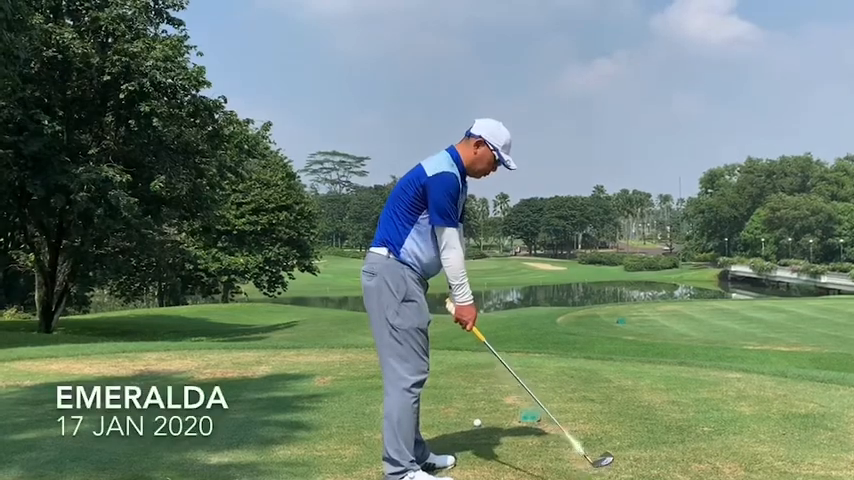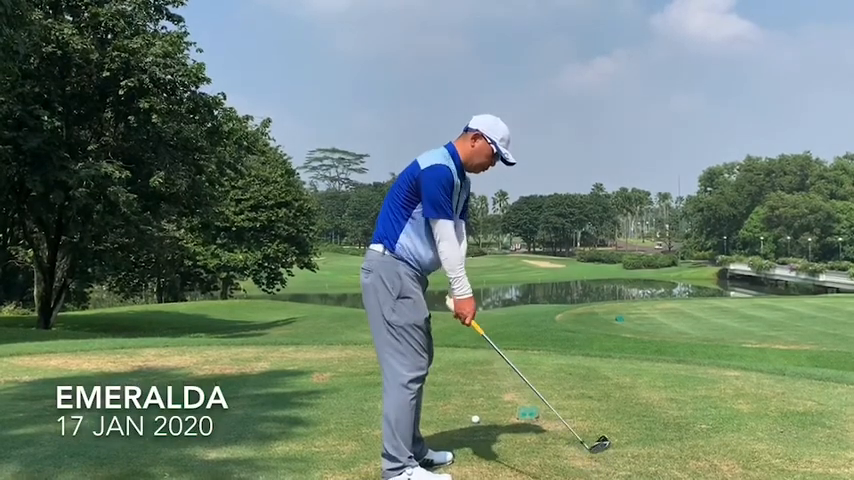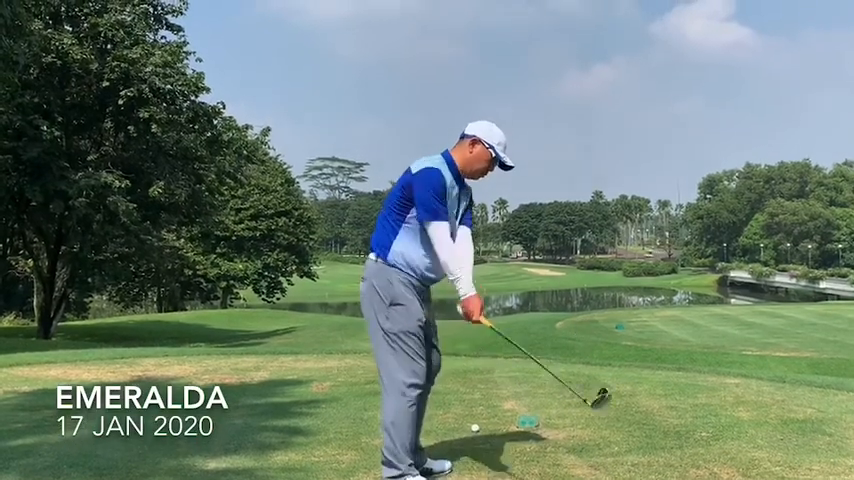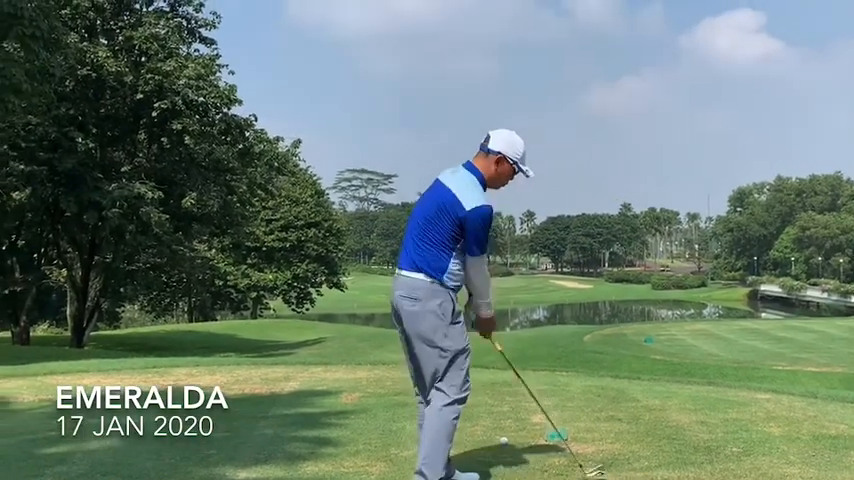
dt=1s
person 1, frame 1
left shoulder: (454, 178)
right shoulder: (443, 176)
left elbow: (453, 242)
right elbow: (449, 246)
left wrist: (457, 295)
right wrist: (465, 299)
left hip: (402, 275)
right hip: (393, 274)
left knee: (410, 369)
right knee: (406, 372)
person 1, frame 2
left shoulder: (459, 179)
right shoulder: (437, 169)
left elbow: (457, 237)
right elbow: (444, 238)
left wrist: (457, 290)
right wrist: (463, 292)
left hip: (406, 272)
right hip: (392, 271)
left knee: (416, 363)
right knee: (405, 368)
left ankle: (412, 450)
person 1, frame 3
left shoulder: (462, 191)
right shoulder: (430, 173)
left elbow: (463, 242)
right elbow: (439, 239)
left wrist: (468, 289)
right wrist: (466, 292)
left hip: (408, 284)
right hip: (389, 280)
left knee: (425, 370)
right knee: (405, 376)
person 1, frame 4
left shoulder: (454, 178)
right shoulder: (478, 206)
right elbow: (477, 267)
left wrist: (478, 303)
right wrist: (483, 312)
left hip: (413, 291)
right hip: (430, 296)
left knee: (432, 388)
right knee: (450, 389)
